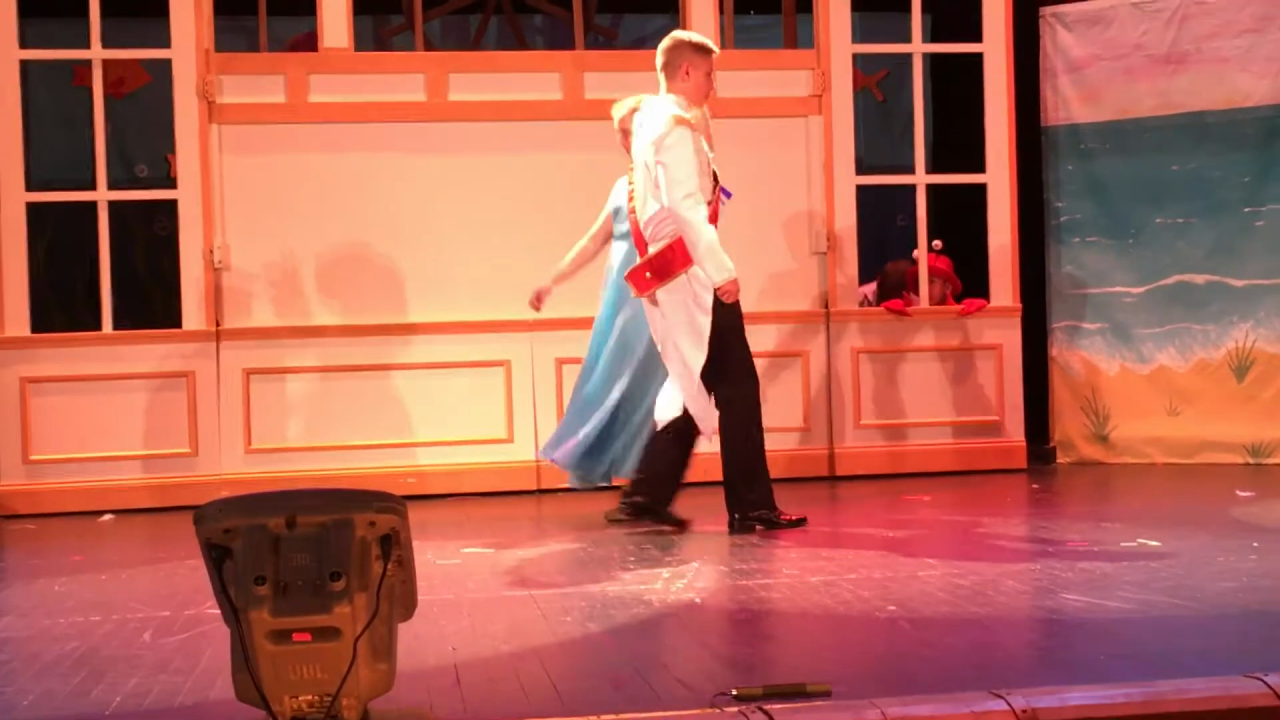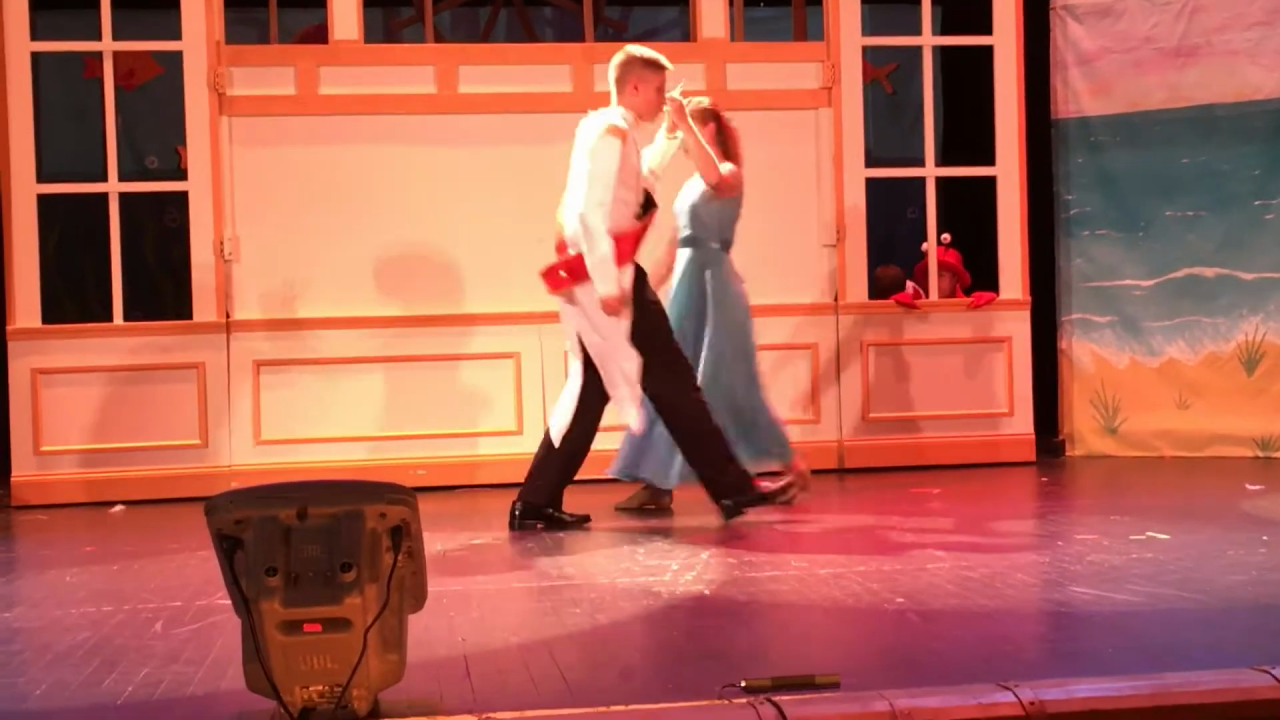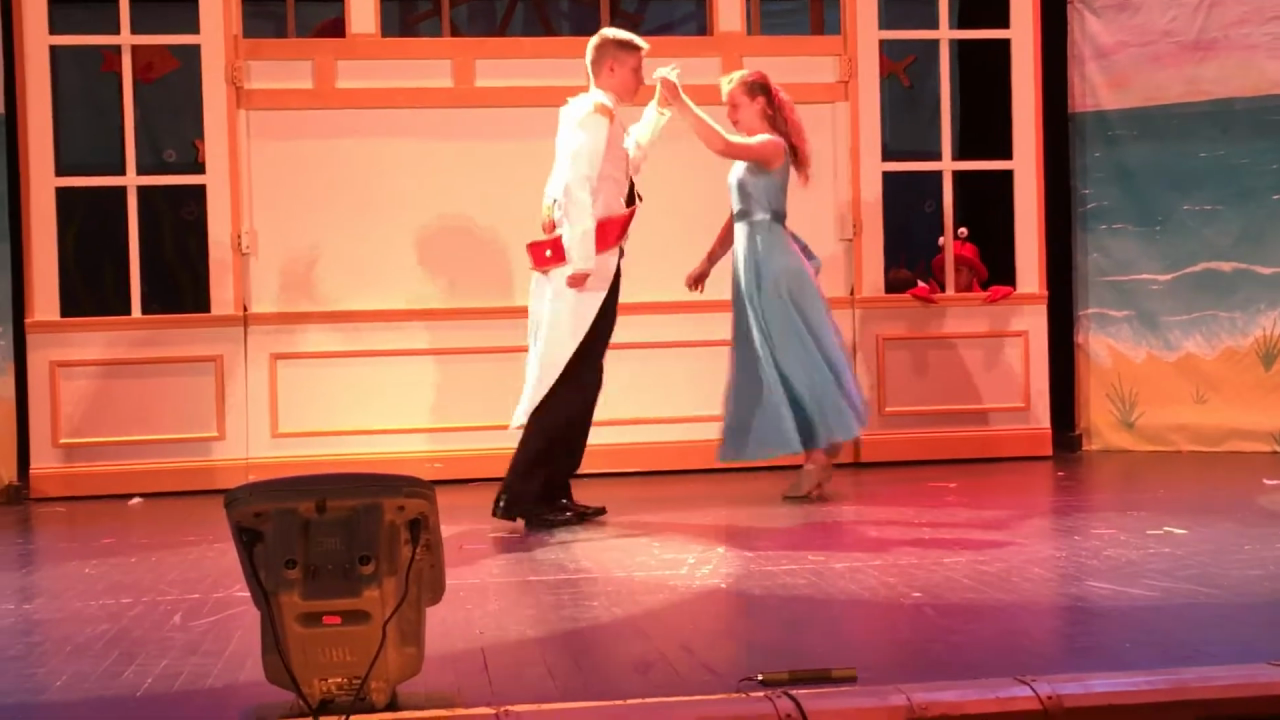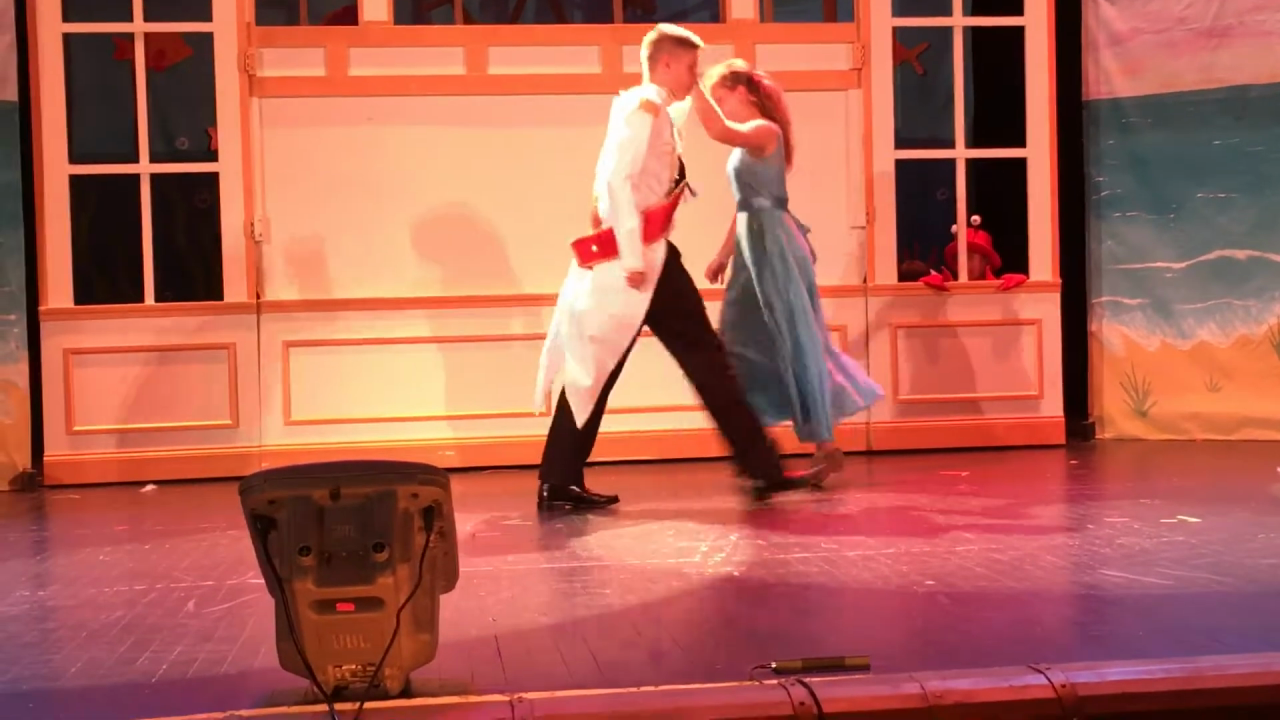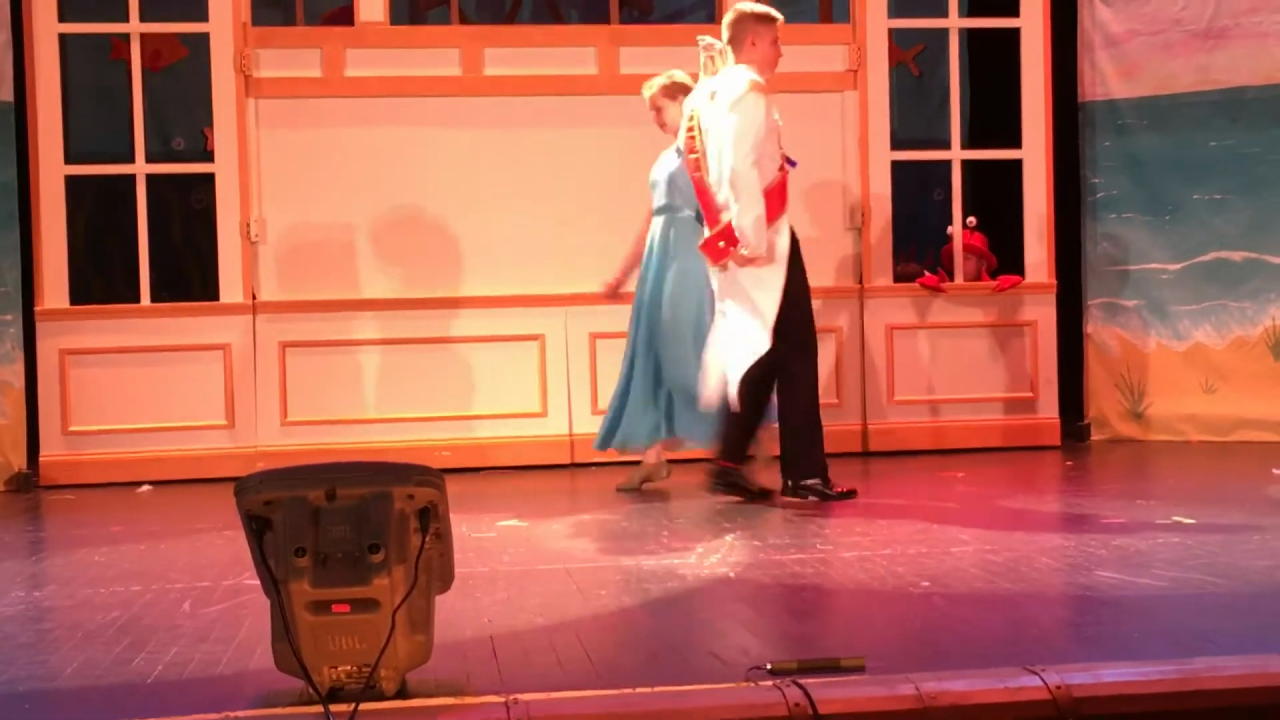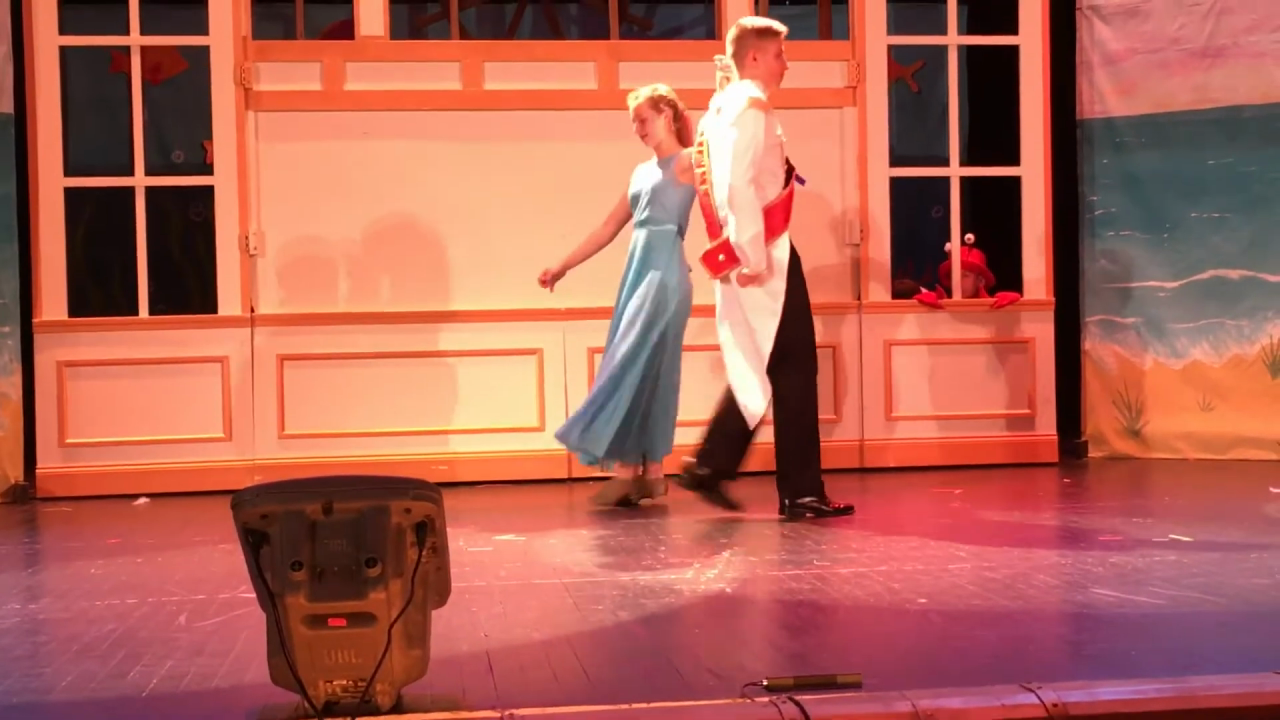
dt=0.4s
person 1, frame 1
left shoulder: (651, 121)
right shoulder: (676, 125)
right elbow: (686, 207)
right wrist: (721, 272)
left hip: (667, 271)
right hip: (687, 270)
left knee: (697, 383)
right knee: (735, 382)
left ankle: (647, 491)
right ankle: (751, 508)
person 1, frame 2
left shoulder: (608, 132)
right shoulder: (610, 132)
left elbow: (635, 183)
right elbow: (590, 210)
left wrist: (669, 133)
right wrist: (608, 283)
left hip: (590, 277)
right hip: (606, 274)
left knee: (593, 387)
right knee: (671, 378)
left ankle: (536, 501)
right ankle: (734, 489)
person 1, frame 3
left shoulder: (590, 115)
right shoulder: (595, 112)
left elbow: (625, 160)
right elbow: (574, 185)
left wrist: (658, 110)
right wrist: (583, 258)
left hip: (584, 258)
right hip: (590, 259)
left knee: (570, 377)
right knee: (578, 378)
left ankle: (547, 492)
right ankle: (520, 490)
person 1, frame 4
left shoulder: (644, 108)
right shoulder: (643, 108)
right elbow: (615, 182)
right wrist: (635, 256)
left hip: (642, 252)
right hip: (639, 253)
left knee: (595, 364)
right knee: (703, 354)
left ankle: (559, 481)
right ankle: (760, 467)
person 1, frame 5
left shoulder: (711, 92)
right shoulder: (749, 89)
right elbow: (742, 167)
right wrist: (755, 238)
left hip: (733, 235)
right hip: (761, 235)
left knee: (760, 350)
right knee: (792, 350)
left ankle: (733, 460)
right ankle: (804, 473)
person 1, frame 6
left shoulder: (722, 106)
right shoulder: (750, 105)
right elbow: (737, 184)
right wrist: (753, 256)
left hip: (745, 256)
right hip: (760, 255)
left knee: (759, 370)
right knee: (796, 369)
left ankle: (712, 463)
right ankle: (801, 492)
person 2, frame 1
right shoulder: (623, 184)
right elbow: (592, 241)
right wrist: (551, 281)
right hip: (619, 290)
left knee: (633, 382)
right knee: (608, 382)
right ankle: (631, 480)
person 2, frame 2
left shoulder: (726, 175)
right shoulder: (692, 183)
left elbow: (713, 173)
left wrist: (684, 121)
left hip: (713, 285)
right hip: (687, 286)
left knee: (722, 383)
left ankle: (791, 465)
right ankle: (657, 483)
person 2, frame 3
left shoulder: (769, 145)
right shoulder: (750, 153)
left elbow: (719, 142)
right elbow: (736, 218)
left wrist: (679, 100)
right wrist: (705, 264)
left hip: (770, 257)
right hip: (756, 259)
left knee: (794, 353)
right knee: (772, 360)
left ankle: (820, 458)
right ankle: (823, 447)
person 2, frame 4
left shoulder: (766, 132)
right shoulder: (750, 141)
left elbow: (720, 131)
left wrist: (692, 89)
right wrist: (723, 255)
left hip: (775, 247)
right hip: (754, 249)
left knee: (794, 345)
right knee: (741, 345)
left ankle: (829, 445)
person 2, frame 5
right shoulder: (667, 157)
right wrist: (624, 272)
left hip: (686, 259)
right hip: (660, 258)
left knee: (688, 355)
right knee: (649, 354)
right ankle: (655, 455)
person 2, frame 6
left shoulder: (687, 163)
right shoulder: (642, 171)
right elbow: (609, 227)
right wrist: (563, 265)
left hip: (665, 273)
right hip: (637, 271)
left knee: (634, 364)
right knee: (632, 367)
left ankle: (627, 469)
right ankle: (651, 472)
